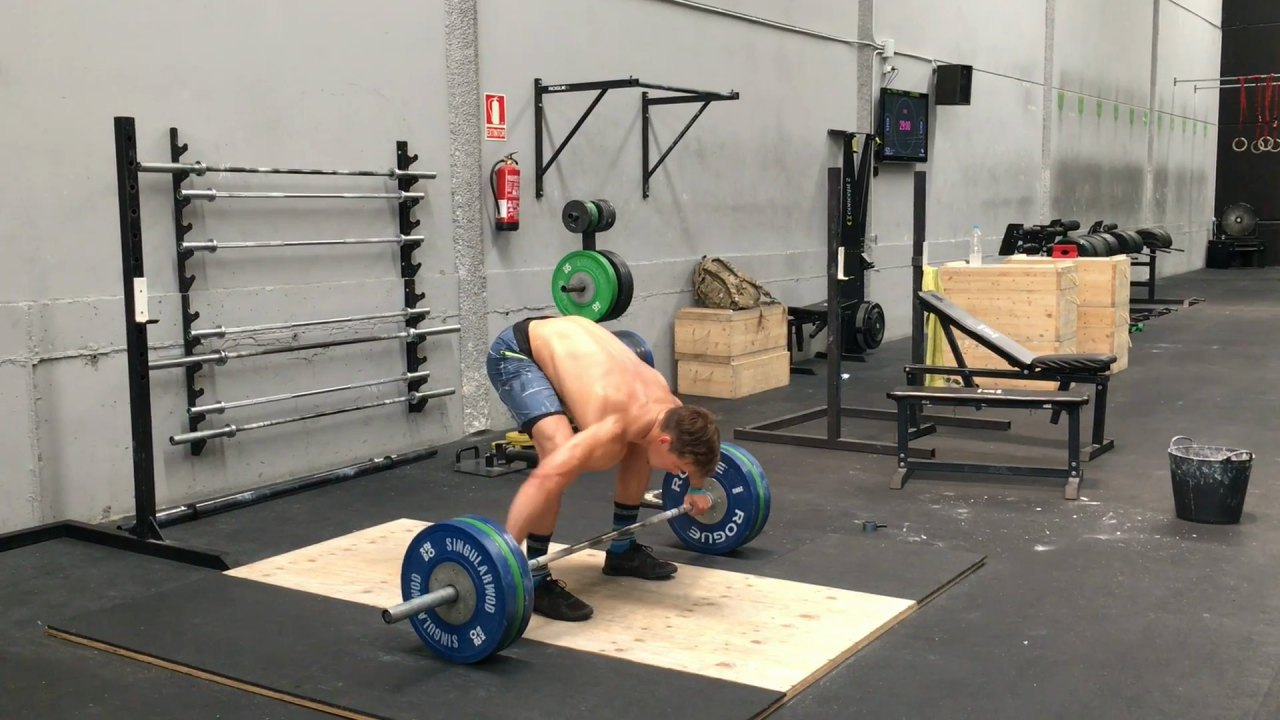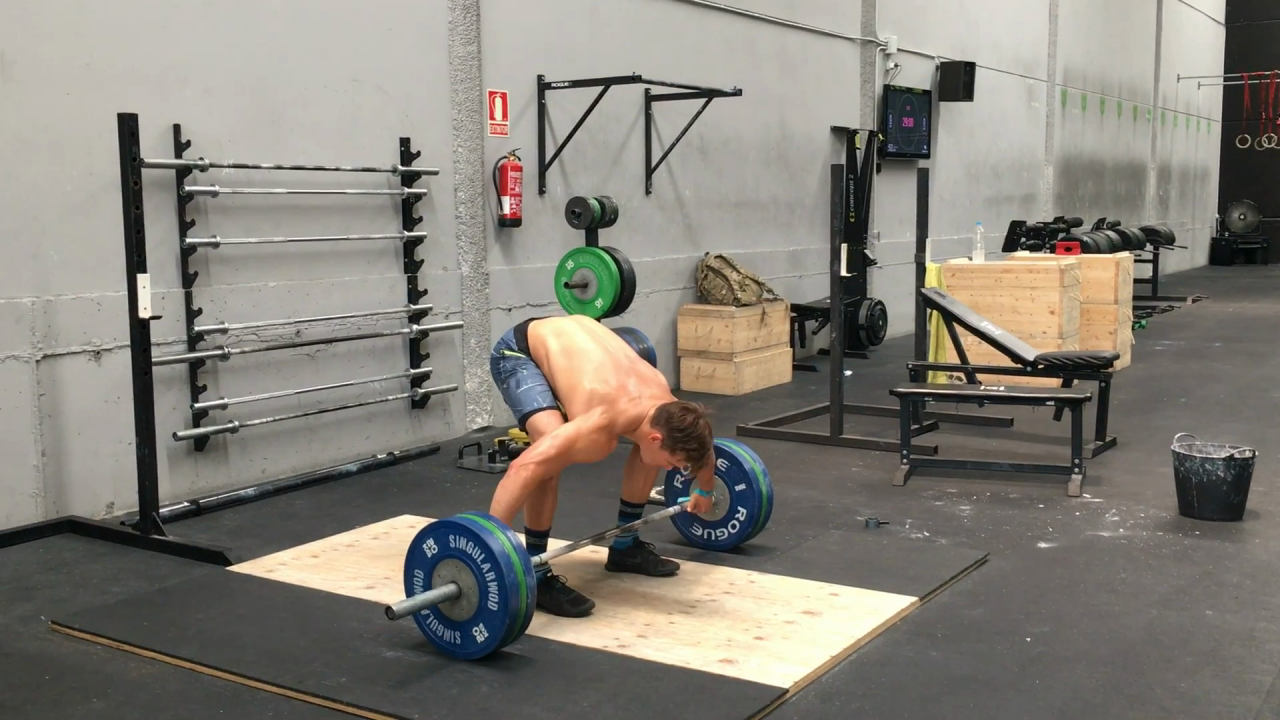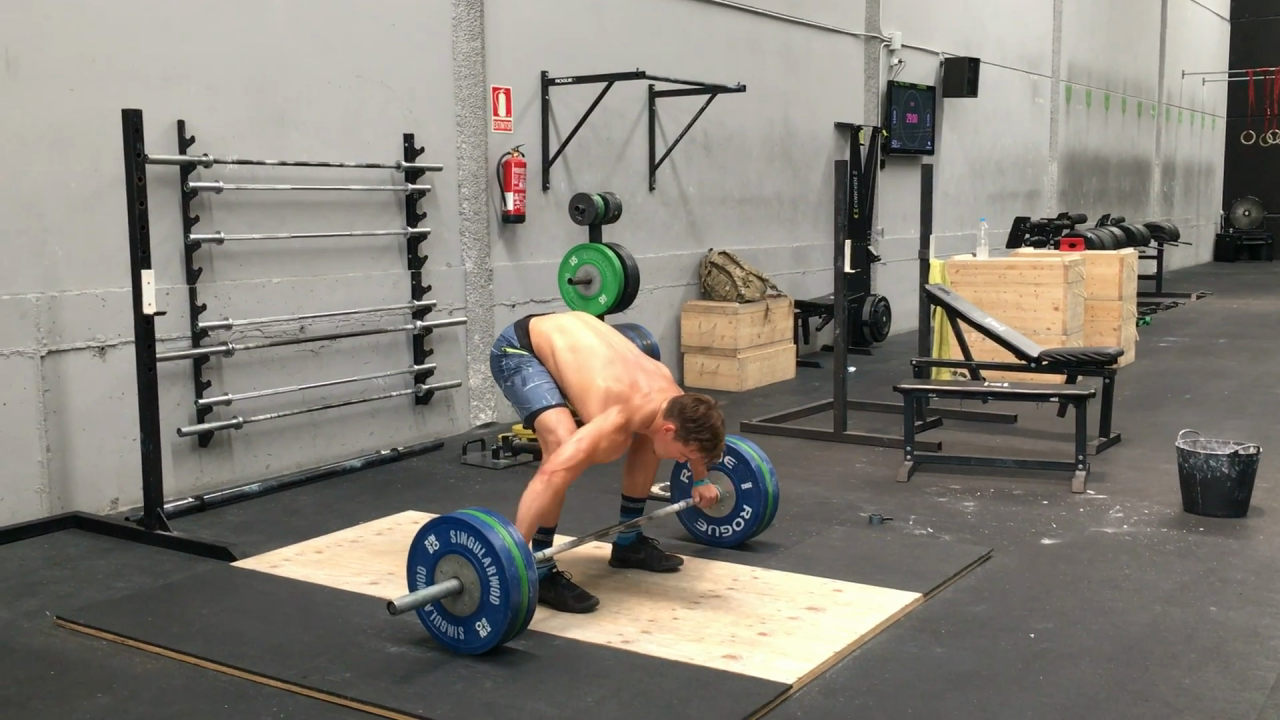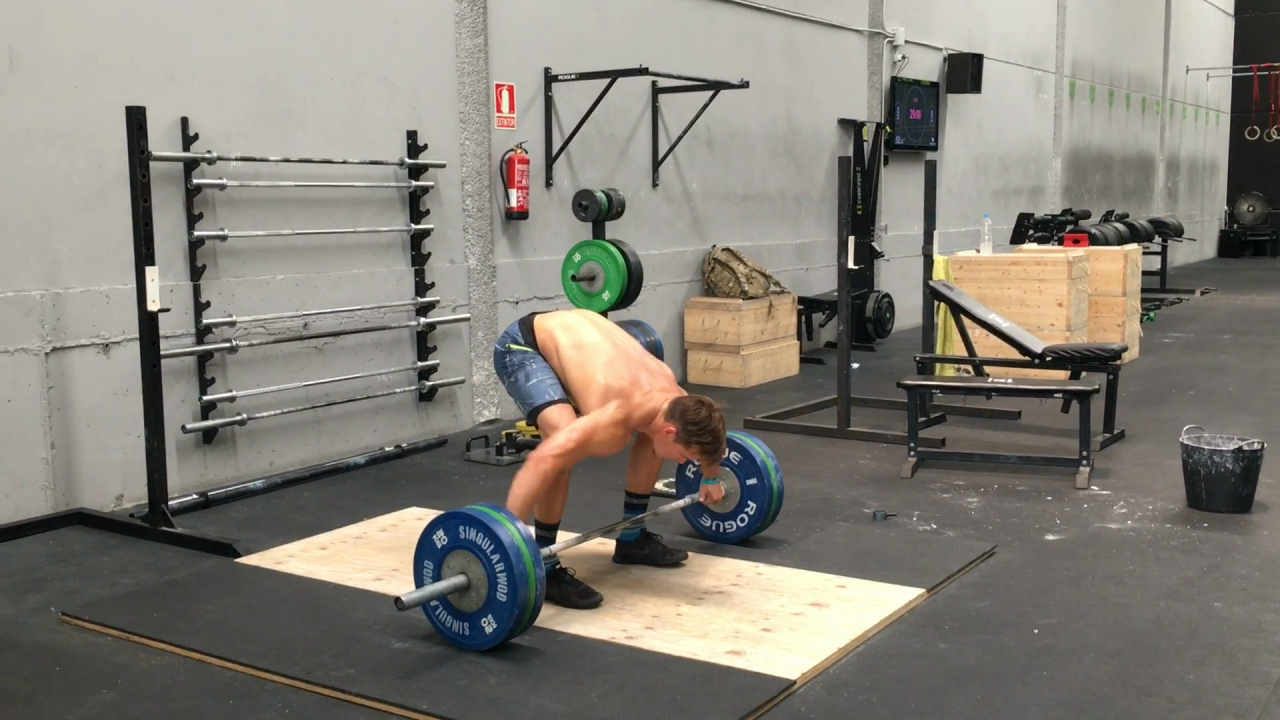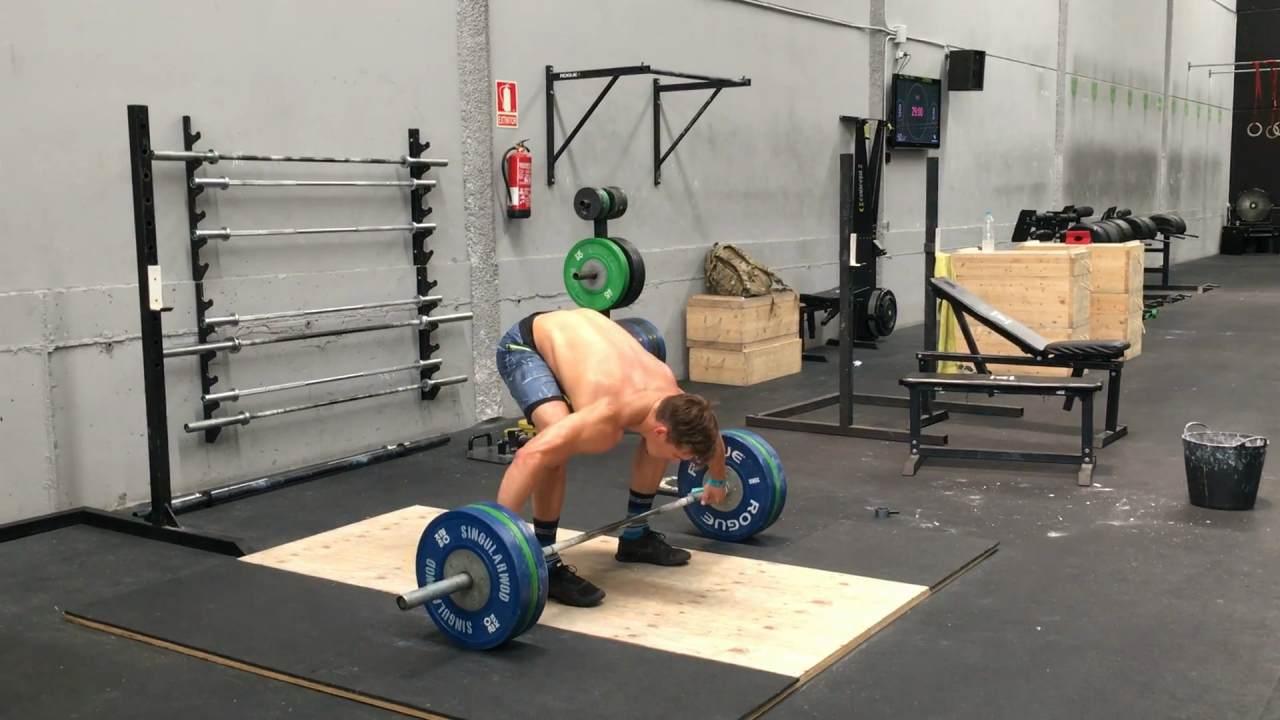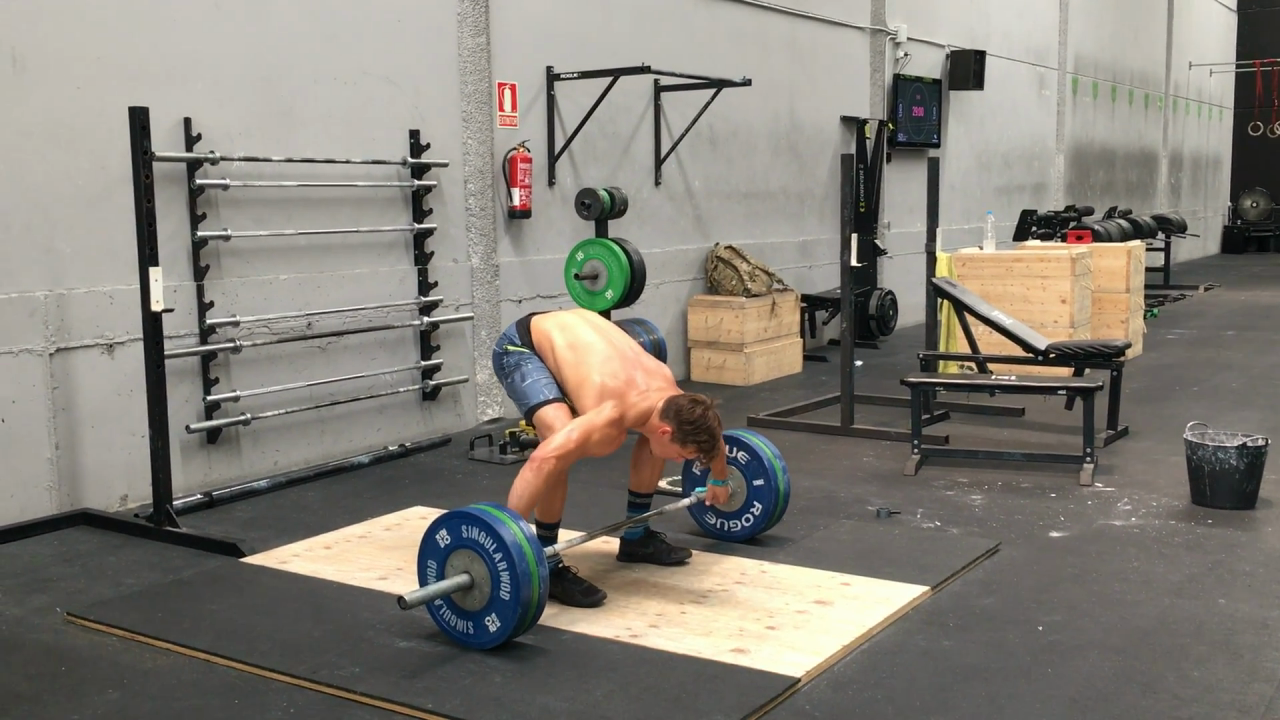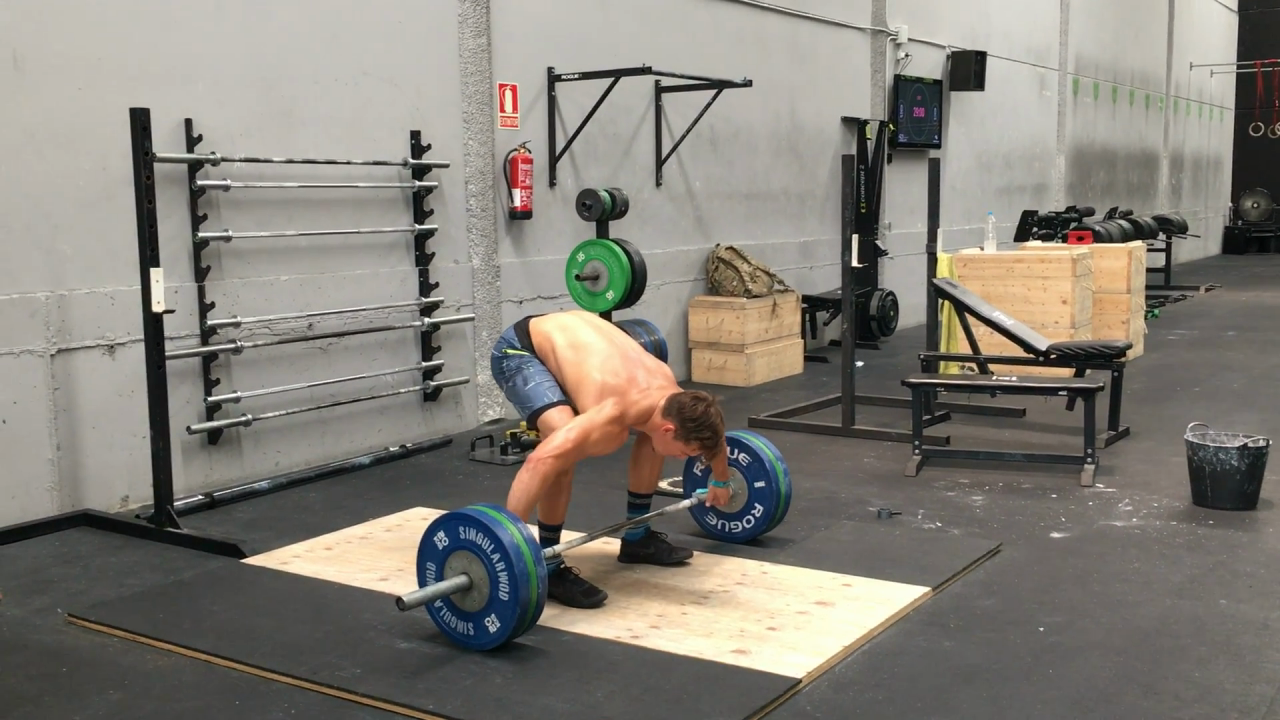
dt=0.2s
person 1, frame 1
left shoulder: (670, 410)
right shoulder: (612, 434)
left elbow: (692, 441)
right elbow: (543, 479)
left wrist: (696, 489)
right hip: (515, 352)
right knee: (559, 449)
left ankle: (621, 550)
right ankle: (535, 581)
person 1, frame 2
left shoulder: (667, 409)
right shoulder: (600, 428)
left elbow: (700, 444)
right elbow: (523, 468)
left wrist: (704, 492)
right hip: (518, 352)
right knee: (549, 459)
left ankle: (625, 547)
right ankle: (536, 576)
person 1, frame 3
left shoulder: (674, 402)
right shoulder: (616, 425)
left elbow: (702, 436)
right elbow: (552, 474)
left wrist: (701, 481)
right hip: (518, 349)
left knee: (647, 438)
right knee: (562, 443)
left ankle: (628, 543)
right ankle: (541, 573)
person 1, frame 4
left shoulder: (676, 401)
right shoulder: (616, 420)
left elbow: (702, 433)
right elbow: (540, 462)
left wrist: (711, 480)
right hip: (522, 346)
left knee: (650, 436)
right knee: (562, 446)
left ankle: (632, 538)
right ankle: (545, 568)
person 1, frame 5
left shoulder: (671, 400)
right shoulder: (606, 419)
left elbow: (710, 436)
right elbow: (529, 457)
left wrist: (717, 482)
right hip: (524, 346)
right knee: (555, 450)
left ankle: (635, 537)
right ankle: (545, 566)
person 1, frame 6
left shoulder: (674, 403)
right shoulder: (612, 420)
left elbow: (711, 436)
right elbow: (541, 461)
left wrist: (719, 481)
right hip: (521, 347)
right knee: (559, 435)
left ankle: (636, 538)
right ankle: (547, 568)
person 1, frame 7
left shoulder: (674, 400)
right shoulder: (612, 420)
left elbow: (712, 434)
right elbow: (539, 463)
left wrist: (721, 482)
right hip: (519, 350)
left knee: (650, 435)
right knee: (561, 453)
left ankle: (637, 538)
right ankle: (549, 569)
